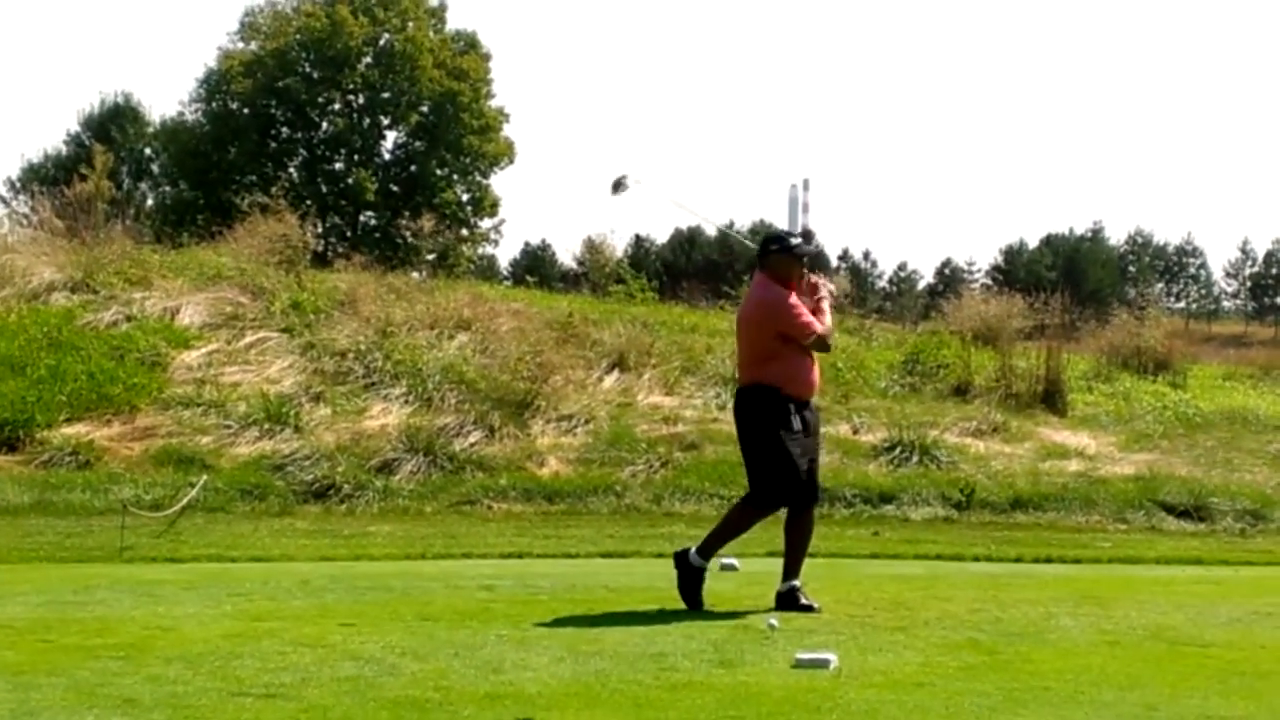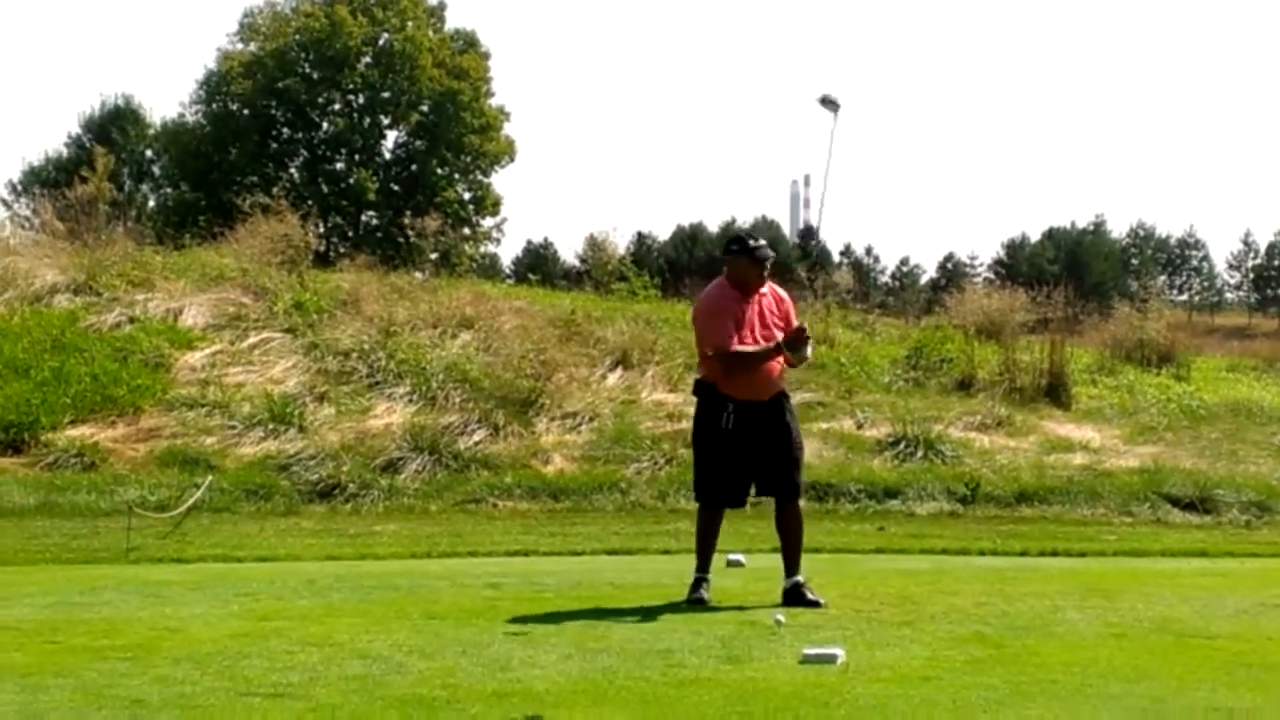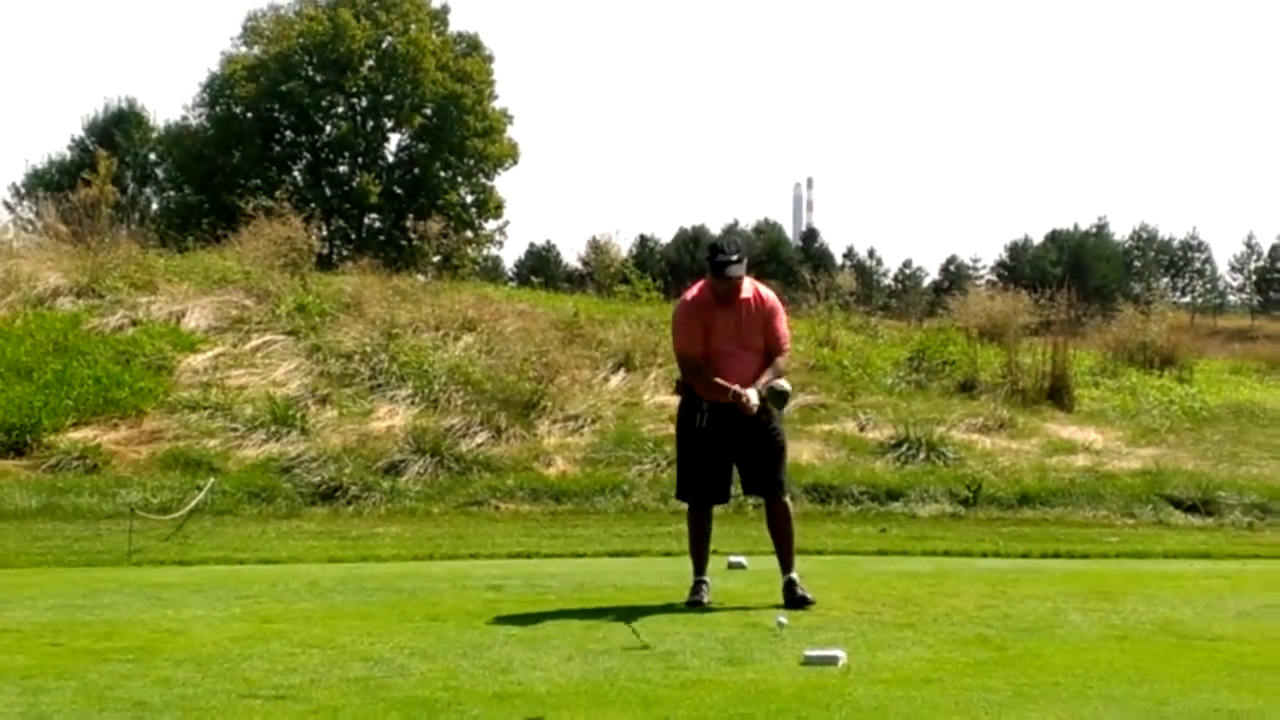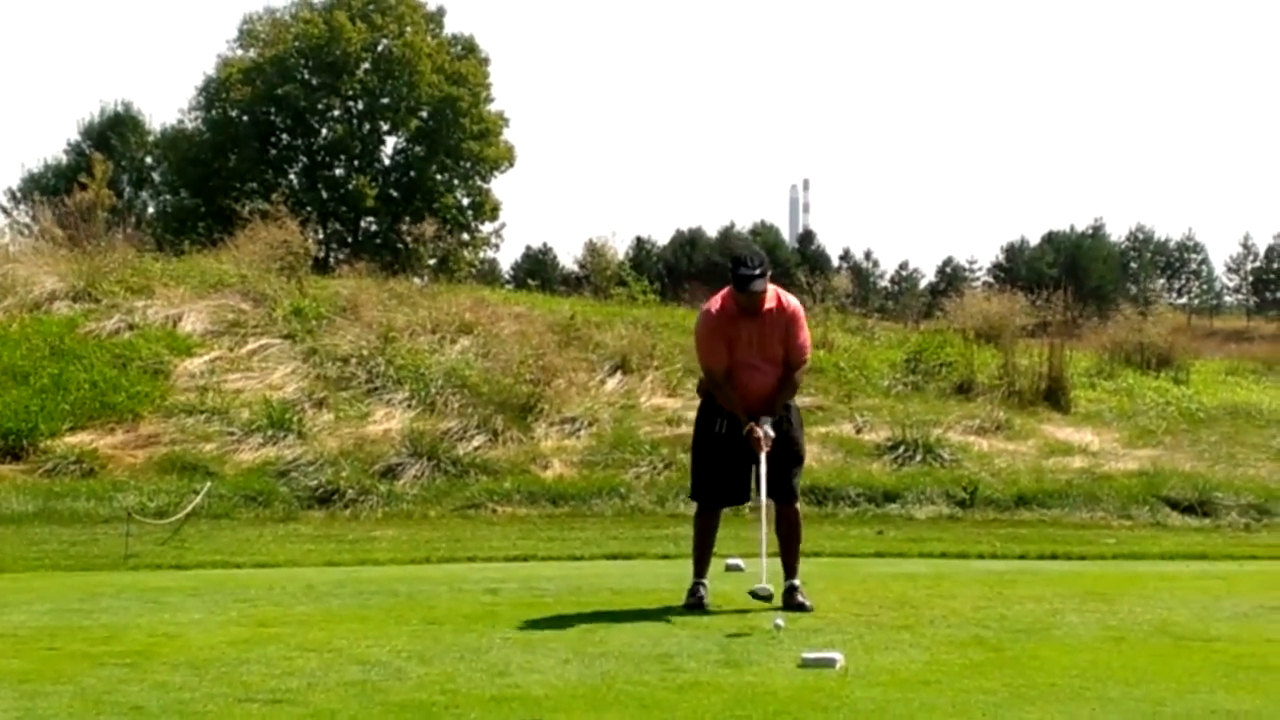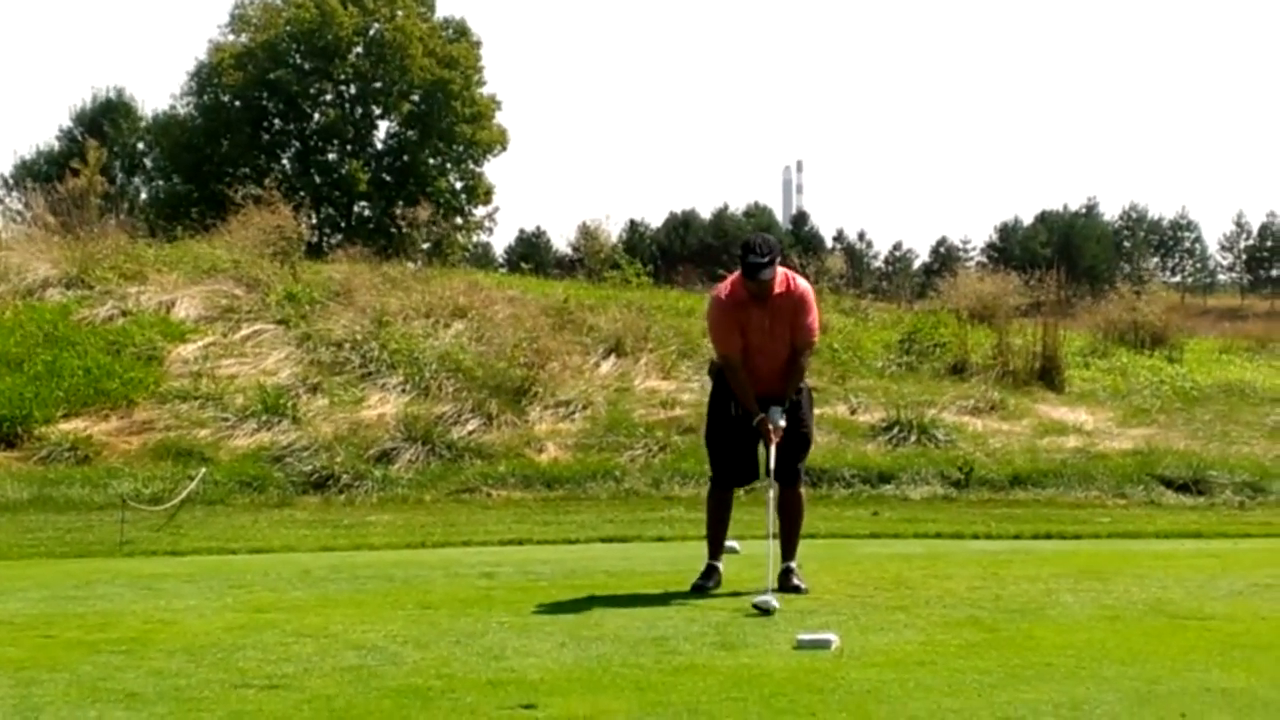
dt=0.4s
person 1, frame 1
left shoulder: (775, 295)
right shoulder: (774, 299)
left elbow: (807, 339)
right elbow: (822, 338)
left wrist: (815, 295)
right wrist: (823, 300)
left hip: (792, 409)
right hip: (768, 408)
left knee: (805, 501)
right knee: (768, 496)
left ankle: (790, 587)
right ankle: (695, 558)
person 1, frame 2
left shoulder: (777, 296)
right shoulder: (714, 302)
left elbow: (793, 356)
right elbow: (728, 362)
left wrist: (799, 346)
right wrist: (777, 347)
left hip: (772, 405)
right hip: (724, 408)
left knee: (789, 494)
right knee: (715, 496)
left ankle: (794, 582)
right ankle: (701, 578)
person 1, frame 3
left shoulder: (765, 300)
right shoulder: (689, 306)
left elbow: (781, 355)
right elbow: (690, 368)
left wrist: (756, 388)
right wrist: (729, 390)
left hip: (757, 409)
right hip: (705, 409)
left knee: (776, 492)
right knee: (700, 497)
left ankle: (790, 579)
right ankle: (700, 581)
person 1, frame 4
left shoulder: (790, 308)
right shoulder: (712, 316)
left elbow: (796, 369)
right elbow: (717, 379)
left wrist: (770, 417)
right wrist: (746, 425)
left hip: (777, 411)
right hip: (725, 413)
left knee: (787, 497)
right knee: (710, 499)
left ankle: (792, 585)
right ankle: (699, 583)
person 1, frame 5
left shoulder: (799, 292)
right shoulder: (723, 300)
left elbow: (801, 353)
right elbow: (732, 366)
left wrist: (782, 405)
right wrist: (756, 416)
left hip: (788, 392)
right hip: (735, 393)
left knee: (791, 479)
right knee: (723, 479)
left ankle: (789, 566)
right ankle: (713, 564)
